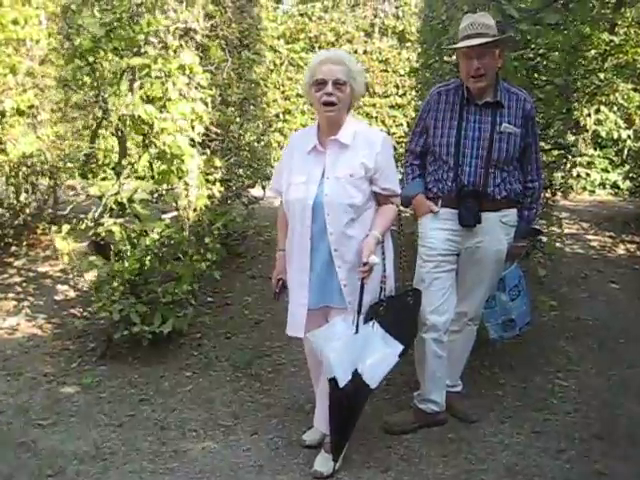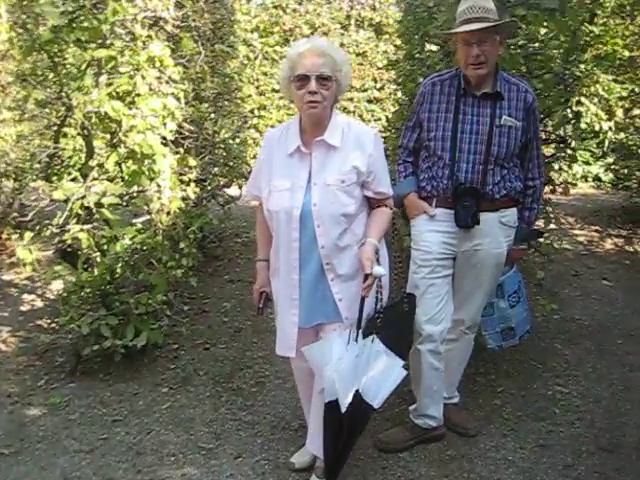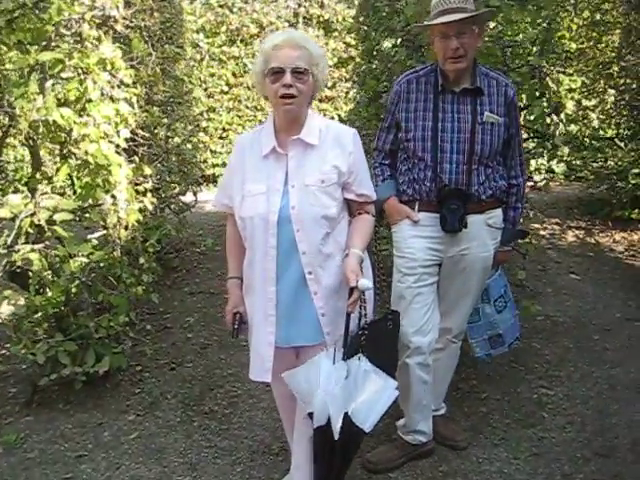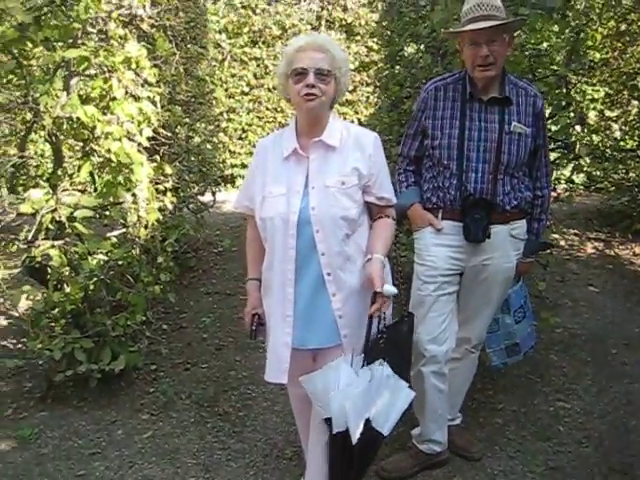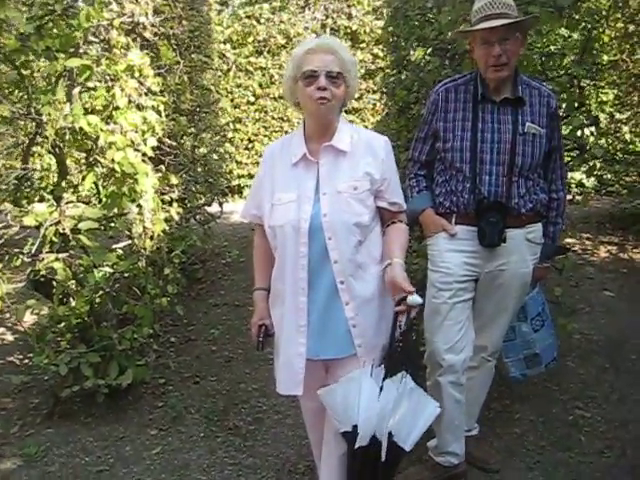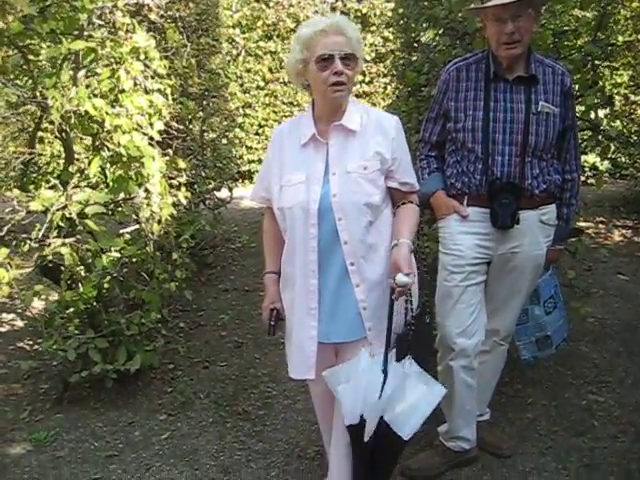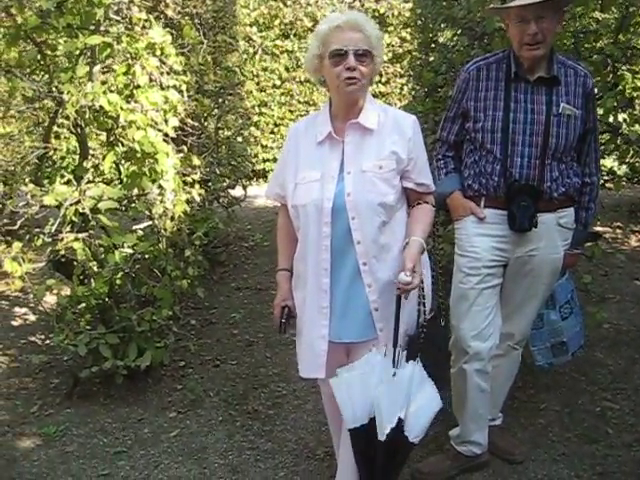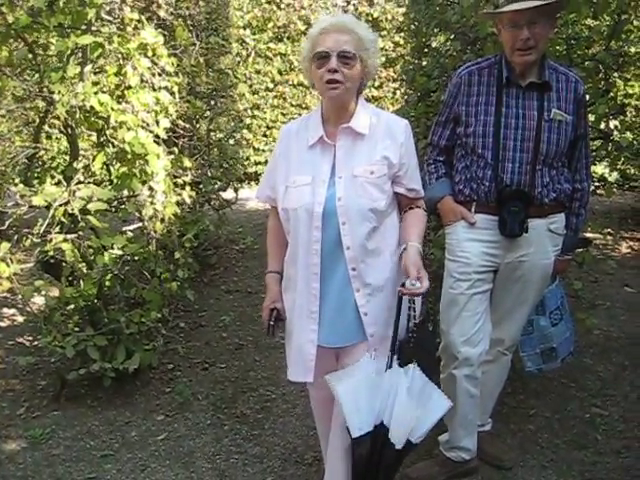
dt=0.5s
person 1, frame 1
left shoulder: (521, 105)
right shoulder: (438, 98)
left elbow: (531, 174)
right elbow: (414, 154)
left wrist: (522, 229)
right wrist: (415, 194)
left hip: (493, 223)
right hip: (441, 217)
left knee: (467, 313)
right knee: (433, 315)
left ankle: (450, 386)
right ankle: (429, 402)
person 1, frame 2
left shoulder: (522, 97)
right shoulder: (432, 89)
left elbow: (532, 171)
right elbow: (407, 150)
left wrist: (522, 231)
right wrist: (408, 194)
left hip: (492, 224)
right hip: (435, 219)
left knee: (465, 321)
right knee: (429, 324)
left ankle: (447, 397)
right ankle: (427, 416)
person 1, frame 3
left shoulder: (502, 91)
right shoulder: (407, 87)
left elbow: (513, 168)
right elbow: (382, 153)
left wrist: (507, 232)
right wrist: (387, 198)
left hip: (478, 226)
right hip: (418, 222)
left knee: (451, 329)
right knee: (415, 335)
left ankle: (433, 410)
right ankle: (415, 431)
person 1, frame 4
left shoulder: (530, 101)
right shoulder: (435, 94)
left elbow: (539, 179)
right elbow: (407, 160)
left wrist: (531, 243)
right wrist: (412, 205)
left hip: (501, 237)
right hip: (442, 231)
left knee: (470, 339)
right knee: (431, 344)
left ankle: (449, 420)
right ankle: (430, 441)
person 1, frame 5
left shoulder: (543, 101)
right shoulder: (445, 95)
left elbow: (555, 181)
right elbow: (417, 164)
left wrist: (546, 248)
right wrist: (423, 211)
left hip: (517, 241)
right hip: (454, 236)
left knee: (487, 346)
right knee: (447, 353)
left ankle: (466, 431)
person 1, frame 6
left shoulder: (557, 80)
right shoulder: (456, 76)
left elbow: (568, 163)
right elbow: (428, 146)
left wrist: (560, 231)
right wrist: (435, 193)
left hip: (530, 223)
right hip: (467, 219)
left knee: (498, 331)
right knee: (459, 337)
left ankle: (477, 416)
right ankle: (458, 438)
person 1, frame 7
left shoulder: (579, 82)
right shoulder: (477, 75)
left elbow: (588, 167)
right elbow: (445, 146)
left wrist: (577, 236)
right wrist: (451, 194)
left hip: (548, 227)
right hip: (484, 220)
left knee: (513, 335)
right knee: (473, 340)
left ankle: (489, 421)
person 1, frame 8
left shoulder: (571, 88)
right shoulder: (468, 79)
left elbow: (579, 172)
right elbow: (437, 151)
left wrist: (568, 242)
right wrist: (441, 198)
left hip: (539, 232)
right hip: (475, 226)
left knee: (503, 340)
right knee: (463, 345)
left ankle: (478, 426)
person 2, frame 1
left shoulder: (373, 141)
right shoulder: (296, 143)
left elbow: (389, 201)
right elbow: (285, 205)
left wrist: (373, 237)
right wrist: (281, 254)
left hip: (352, 266)
right hip: (308, 266)
right knee: (314, 347)
left ankle: (332, 433)
right ankle: (327, 419)
person 2, frame 2
left shoulder: (363, 139)
right shoulder: (274, 142)
left elbow: (382, 204)
right elbow: (265, 210)
left wrist: (369, 245)
right wrist: (263, 264)
left hip: (345, 279)
right hip: (295, 278)
right knee: (304, 364)
right ankle: (317, 438)
person 2, frame 3
left shoulder: (341, 139)
right shoulder: (245, 147)
left elbow: (363, 208)
right elbow: (235, 222)
left wrist: (353, 255)
right wrist: (235, 283)
left hip: (327, 292)
right hip: (271, 296)
right knee: (285, 387)
person 2, frame 4
left shoulder: (364, 143)
right shoulder: (267, 149)
left elbow: (383, 214)
right elbow: (256, 224)
left wrist: (376, 260)
right wrist: (254, 285)
left hip: (345, 298)
right hip: (289, 299)
right knee: (302, 394)
person 2, frame 5
left shoulder: (374, 148)
right shoulder: (275, 156)
left elbow: (395, 219)
right elbow: (263, 231)
left wrist: (394, 266)
right wrist: (260, 295)
left hip: (357, 310)
right hip: (299, 311)
right knee: (314, 408)
person 2, frame 6
left shoulder: (384, 128)
right shoulder: (284, 136)
left elbow: (406, 199)
right elbow: (273, 215)
left wrist: (402, 246)
right wrist: (271, 278)
left hip: (368, 293)
right hip: (310, 296)
right knee: (324, 394)
person 2, frame 7
left shoulder: (401, 127)
right shoulder: (300, 134)
left elbow: (422, 199)
right elbow: (288, 212)
left wrist: (413, 246)
right wrist: (283, 276)
left hip: (381, 293)
right hip: (322, 293)
right knee: (335, 393)
person 2, frame 8
left shoulder: (393, 131)
right shoulder: (291, 136)
left elbow: (412, 205)
right elbow: (278, 215)
left wrist: (411, 250)
right wrist: (273, 279)
left hip: (371, 296)
right hip: (311, 297)
right knee: (323, 397)
